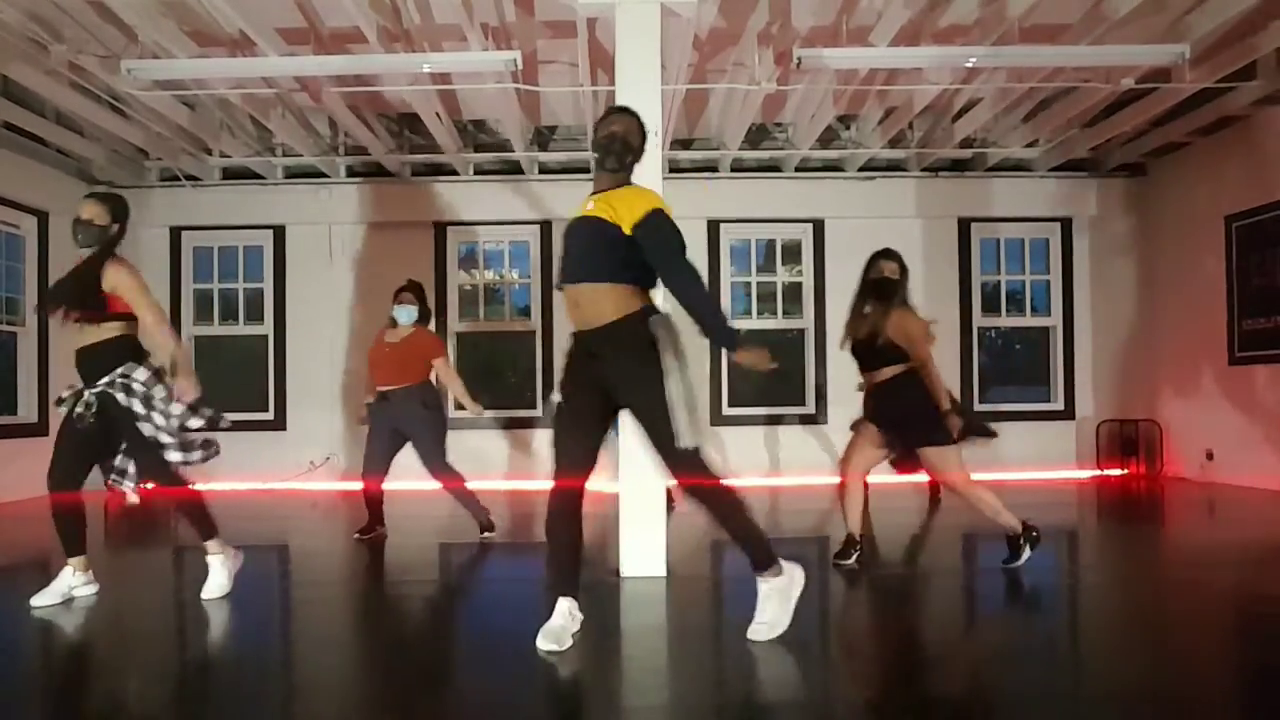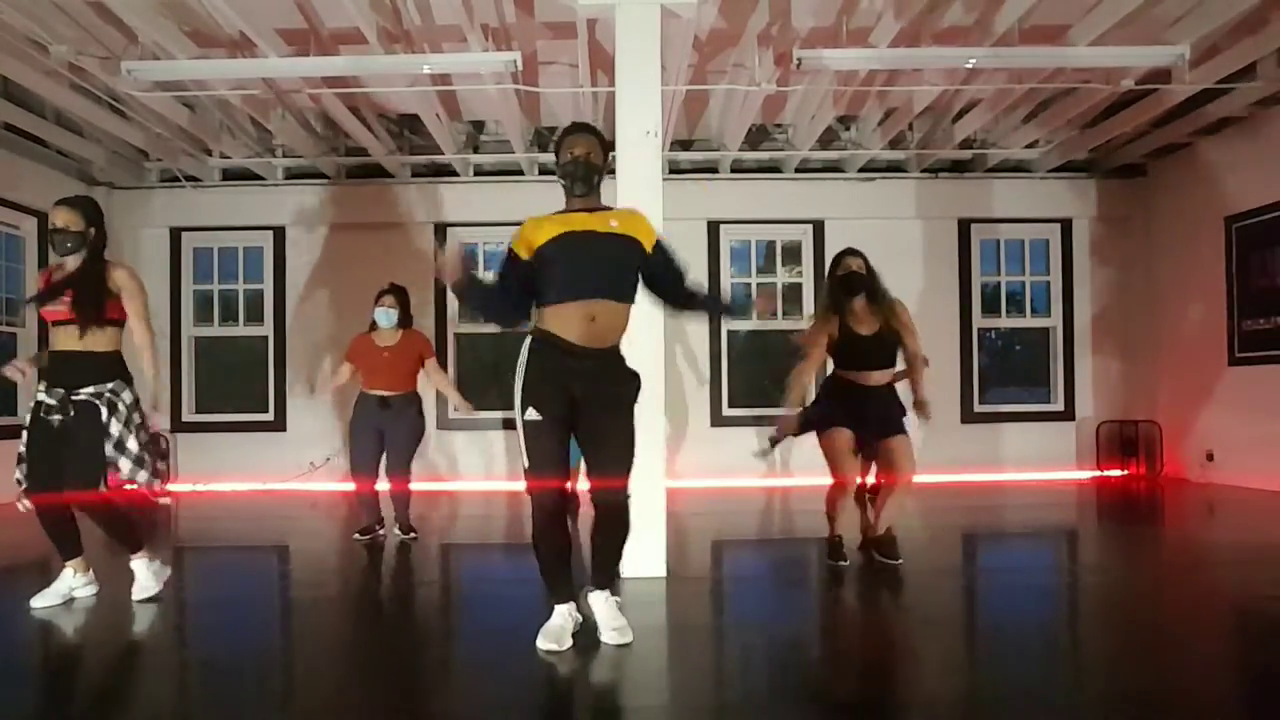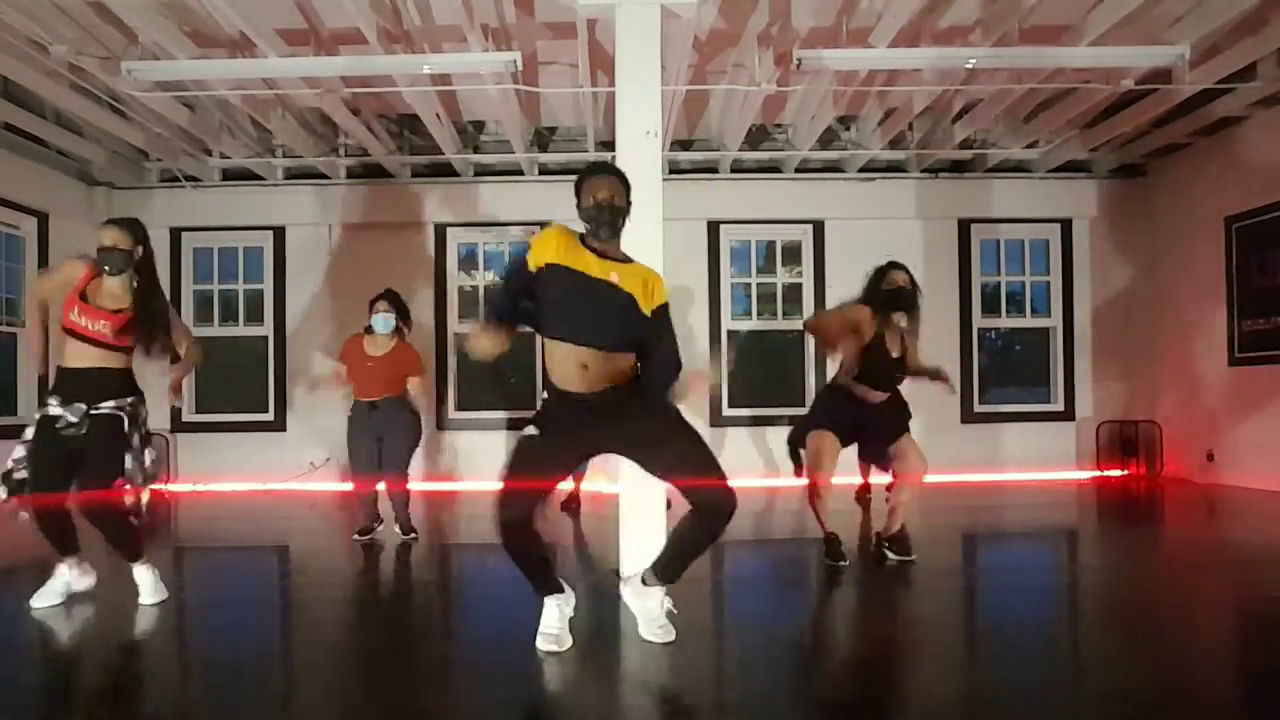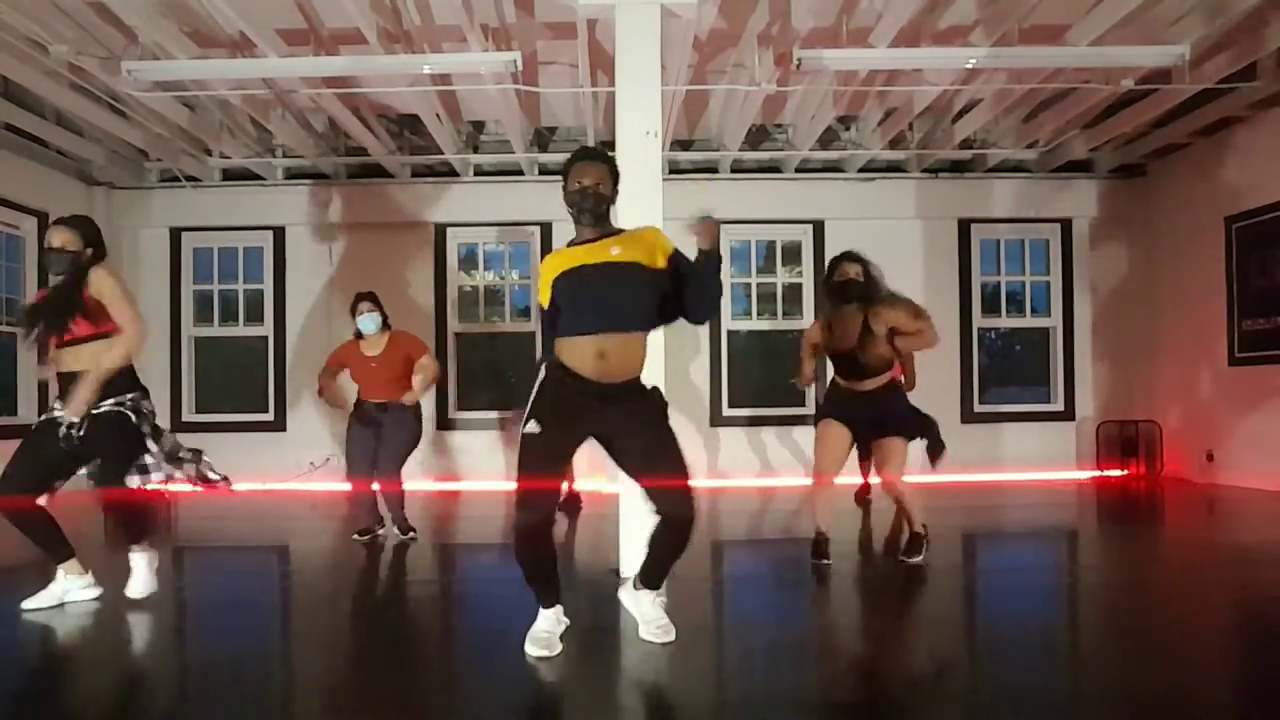
dt=0.5s
person 1, frame 1
left shoulder: (639, 206)
right shoulder: (587, 213)
left elbow: (680, 277)
left wrist: (731, 340)
left hip: (636, 344)
right hip: (585, 352)
left knee: (687, 471)
right knee: (566, 484)
left ankle: (775, 574)
right ankle: (565, 606)
person 1, frame 2
left shoulder: (635, 228)
right shoulder: (536, 234)
left elbow: (675, 291)
right elbow: (505, 309)
left wrist: (731, 307)
right wrist: (462, 280)
left hip: (607, 372)
right hip: (546, 365)
left knee: (611, 495)
right knee: (547, 496)
left ankle: (604, 595)
right ankle: (562, 606)
person 1, frame 3
left shoulder: (646, 284)
right shoulder: (549, 245)
left elbow: (662, 362)
right elbow: (510, 297)
left wrist: (676, 384)
right wrist: (494, 327)
left hip: (633, 405)
right hip: (563, 409)
left knee: (718, 502)
right knee: (512, 512)
left ankle: (651, 587)
right ankle: (555, 598)
person 1, frame 4
left shoulder: (649, 243)
right shoulder: (554, 266)
left elbow: (701, 307)
left wrist: (707, 254)
right wrist: (524, 405)
left hip: (629, 400)
right hip: (562, 394)
left knee: (679, 508)
right knee: (531, 515)
left ankle: (644, 591)
right ankle: (548, 611)
person 2, frame 1
left shoulder: (114, 269)
right shoulder: (74, 272)
left elbow: (155, 323)
left wrist: (179, 369)
left hip: (125, 377)
right hip: (94, 386)
left knee: (156, 471)
right knee: (61, 480)
left ankle: (218, 553)
right ankle: (77, 572)
person 2, frame 2
left shoulder: (117, 276)
right shoulder: (47, 280)
left elbow: (143, 336)
left wrist: (153, 395)
right wrist: (32, 364)
left hip: (103, 388)
right hip: (56, 390)
left knee: (84, 489)
right knee: (39, 488)
left ankle: (144, 562)
right ankle: (76, 573)
person 2, frame 3
left shoulder: (150, 303)
right shoulder: (79, 272)
left elbow: (189, 350)
right elbow: (38, 292)
left wrist: (176, 379)
right wrist: (36, 337)
left hip: (113, 404)
right hip: (63, 402)
left knee: (94, 498)
right knee: (41, 495)
left ankle: (143, 569)
right ankle: (70, 568)
person 2, frame 4
left shoulder: (100, 279)
right shoulder: (50, 300)
left elbow: (134, 331)
left wrist: (90, 381)
left hip: (118, 401)
right hip: (69, 408)
left knee: (109, 480)
left ankle: (141, 552)
right ankle: (74, 575)
person 3, frame 1
left shoulder: (900, 318)
right shoulder: (861, 318)
left elbow: (925, 364)
left wrist: (947, 409)
left hip: (914, 403)
right hip: (883, 407)
left knee: (957, 481)
right knee: (851, 469)
left ankle: (1019, 533)
right ankle: (853, 539)
person 3, frame 2
left shoulder: (894, 310)
right shoulder: (829, 324)
left elbow: (914, 354)
right elbow: (807, 366)
left wrist: (919, 395)
right wrist: (791, 411)
left hip: (884, 400)
right hip: (841, 401)
left knee: (902, 475)
right knee: (847, 478)
left ankle: (877, 533)
right ankle: (834, 538)
person 3, frame 3
left shoulder: (906, 334)
right shoulder: (863, 316)
left elbow: (909, 367)
right elbow: (813, 324)
left wrist: (933, 372)
right wrist: (840, 340)
left hip: (881, 411)
right hip: (840, 407)
left knee: (914, 470)
right knee: (819, 477)
left ankle: (889, 535)
right ankle: (830, 537)
person 3, frame 4
left shoulder: (883, 312)
right shoulder: (822, 328)
left elbow: (930, 336)
right elbow: (807, 374)
left wrist: (893, 344)
right wrist: (806, 374)
left hip: (886, 403)
right hip: (842, 402)
left knee: (891, 478)
right knee: (823, 472)
left ankle: (918, 532)
right ankle: (821, 536)
person 4, frame 1
left shoulder: (427, 339)
right shoulder: (382, 338)
left elbow: (447, 374)
left wrist: (468, 401)
right wrist: (369, 402)
left hip: (419, 407)
right hip: (385, 410)
left knee: (437, 467)
right knee: (372, 470)
left ankle: (481, 515)
right ankle: (375, 522)
person 4, frame 2
left shoulder: (416, 340)
right shoulder: (360, 342)
left elbow: (436, 374)
right elbow: (343, 375)
left wrist: (459, 401)
right wrist: (325, 386)
left hip: (405, 411)
right hip: (368, 410)
left knee: (398, 471)
right knee: (362, 472)
left ankle: (403, 521)
right ankle: (374, 522)
person 4, frame 3
left shoulder: (406, 351)
right shoulder: (353, 344)
left elbow: (416, 390)
right elbow: (343, 375)
left wrist: (424, 409)
left hip: (399, 415)
right hip: (363, 415)
left knee: (394, 476)
right knee: (363, 477)
left ankle: (402, 521)
right ankle: (371, 520)
person 4, frame 4
left shoulder: (403, 341)
right shoulder: (349, 350)
left elbow: (432, 367)
right elbow: (326, 375)
left wrist: (417, 391)
right wrist: (327, 392)
left hip: (401, 415)
right hip: (365, 416)
left knee: (386, 472)
right knee: (358, 474)
left ankle: (400, 520)
right ankle: (372, 523)
